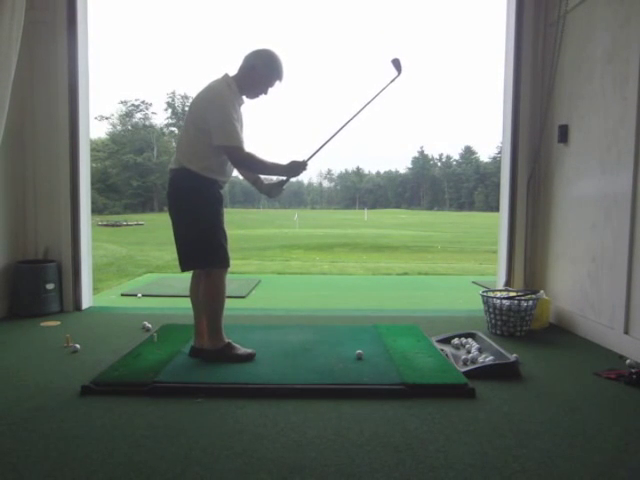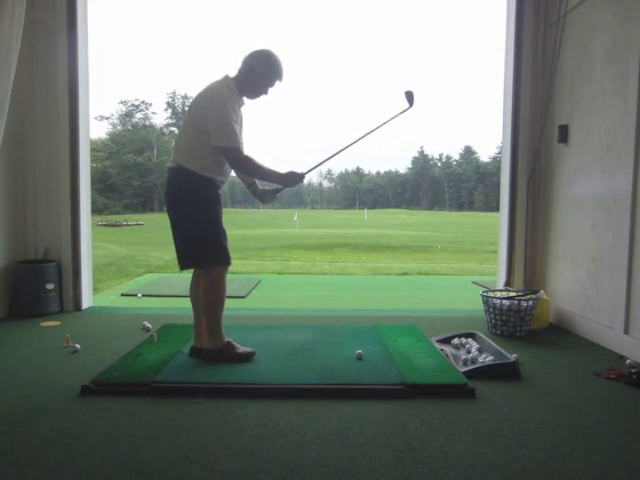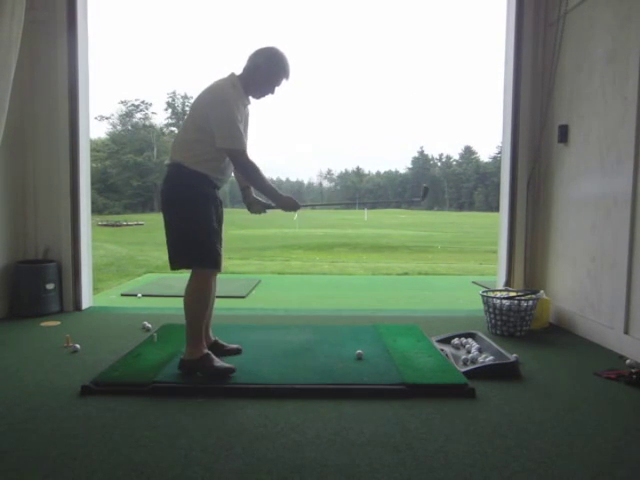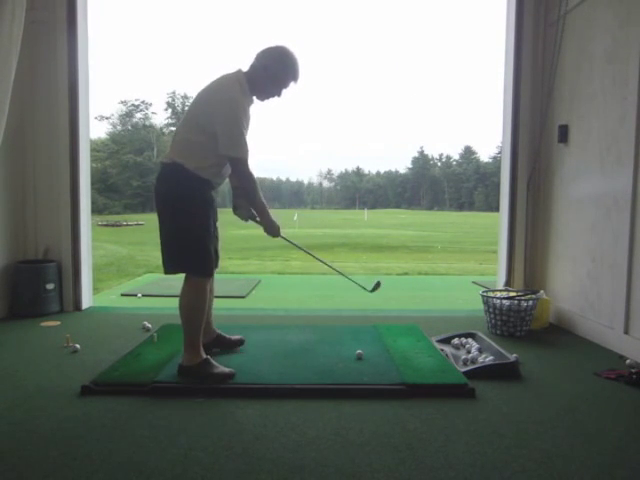
dt=0.5s
person 1, frame 1
left shoulder: (227, 95)
right shoulder: (220, 97)
left elbow: (235, 156)
right elbow: (238, 157)
left wrist: (262, 185)
right wrist: (284, 170)
left hip: (197, 187)
right hip: (194, 187)
left knee: (205, 266)
right knee: (215, 266)
left ankle: (202, 340)
right ankle: (215, 343)
person 1, frame 2
left shoulder: (230, 98)
right shoulder: (219, 98)
left elbow: (234, 157)
right elbow: (236, 159)
left wrist: (255, 188)
right wrist: (280, 178)
left hip: (198, 188)
right hip: (191, 187)
left knee: (206, 266)
right knee: (216, 264)
left ankle: (203, 340)
right ankle: (215, 342)
person 1, frame 3
left shoulder: (237, 98)
right shoulder: (225, 97)
left elbow: (237, 159)
right elbow: (241, 161)
left wrist: (248, 196)
right wrist: (277, 197)
left hip: (202, 187)
right hip: (188, 186)
left knee: (208, 267)
right knee: (205, 267)
left ankle: (204, 339)
right ankle: (193, 353)
person 1, frame 4
left shoulder: (234, 89)
right shoulder: (232, 99)
left elbow: (233, 163)
right elbow: (241, 169)
left wrist: (239, 198)
right wrist: (264, 215)
left hip: (191, 185)
right hip: (184, 186)
left knee: (206, 266)
right knee: (198, 271)
left ankle: (207, 335)
right ankle: (192, 358)
